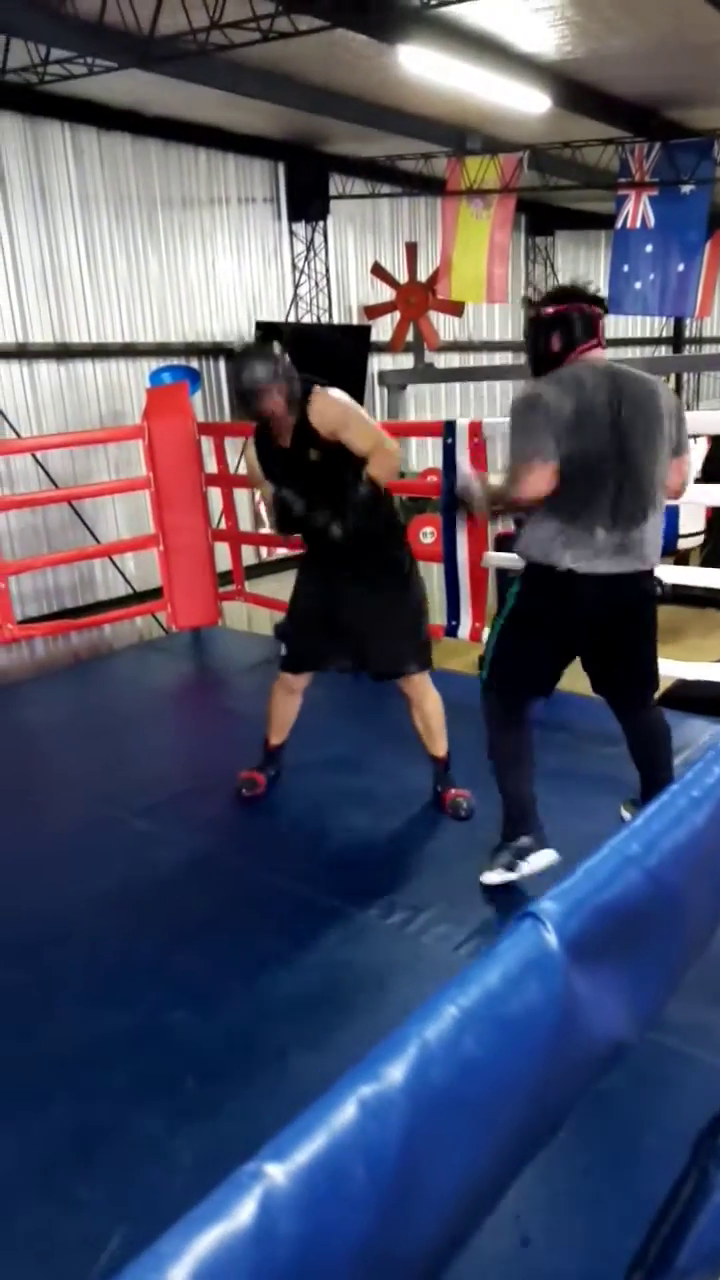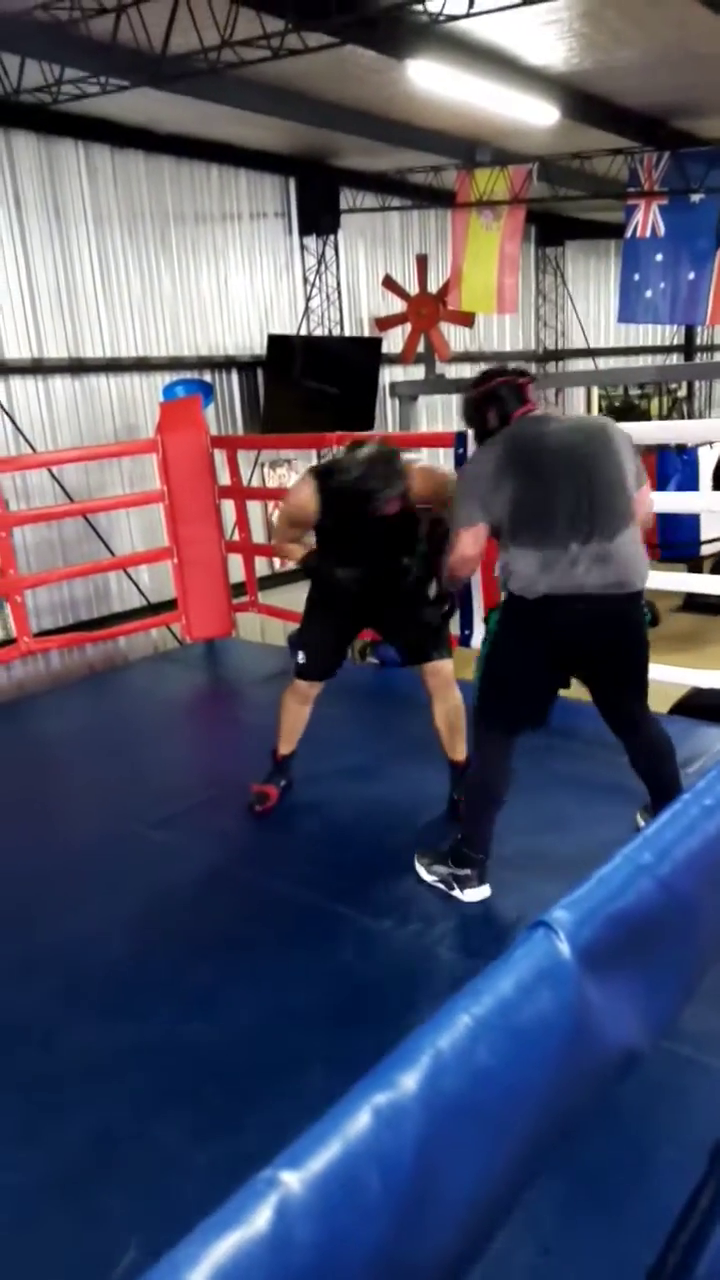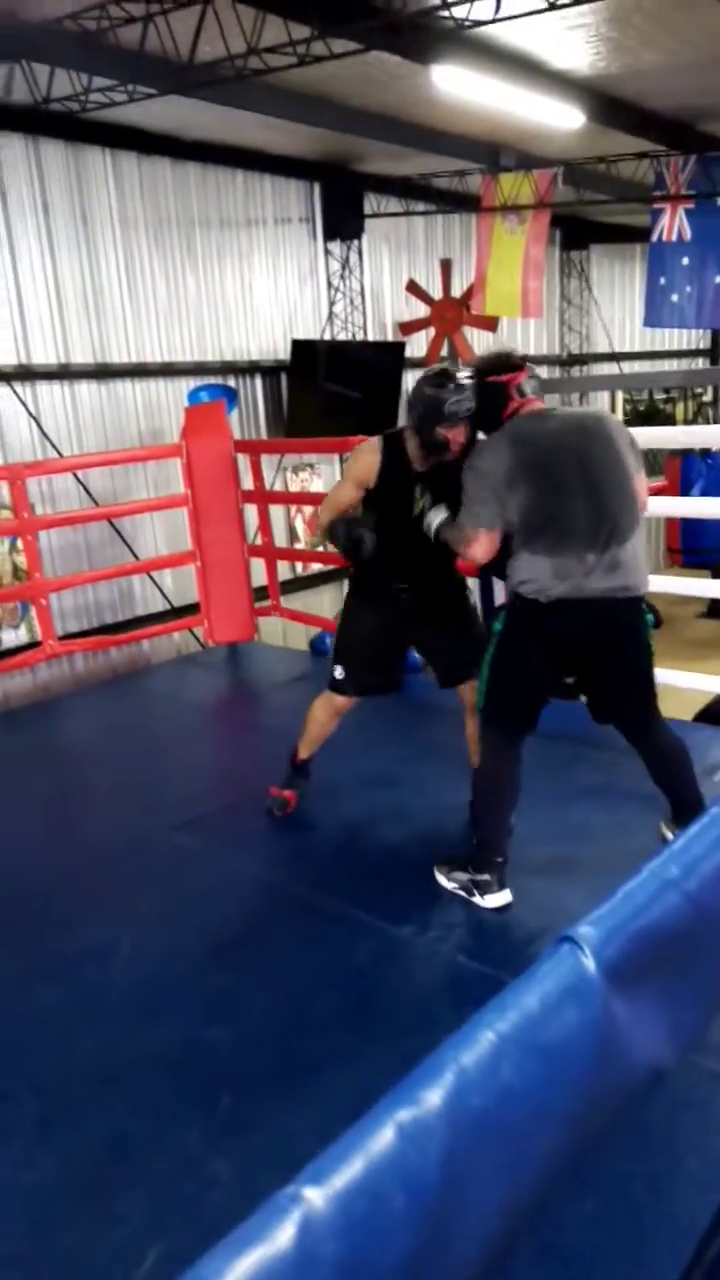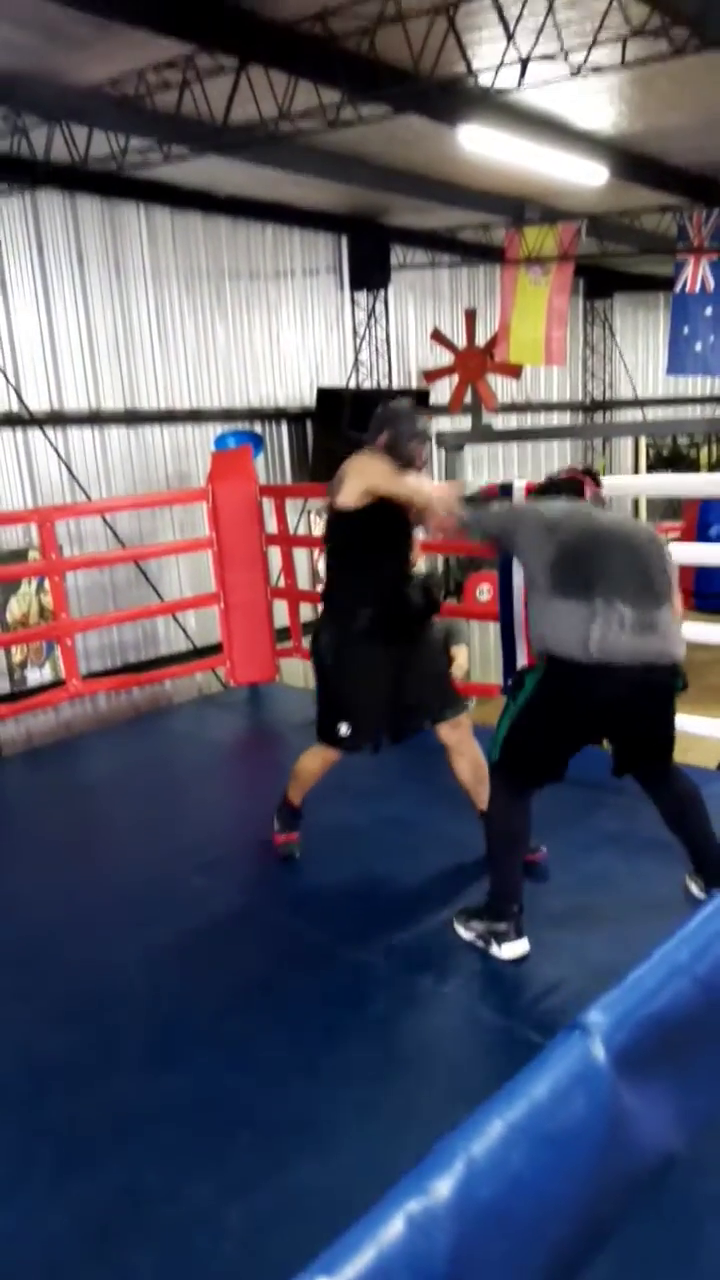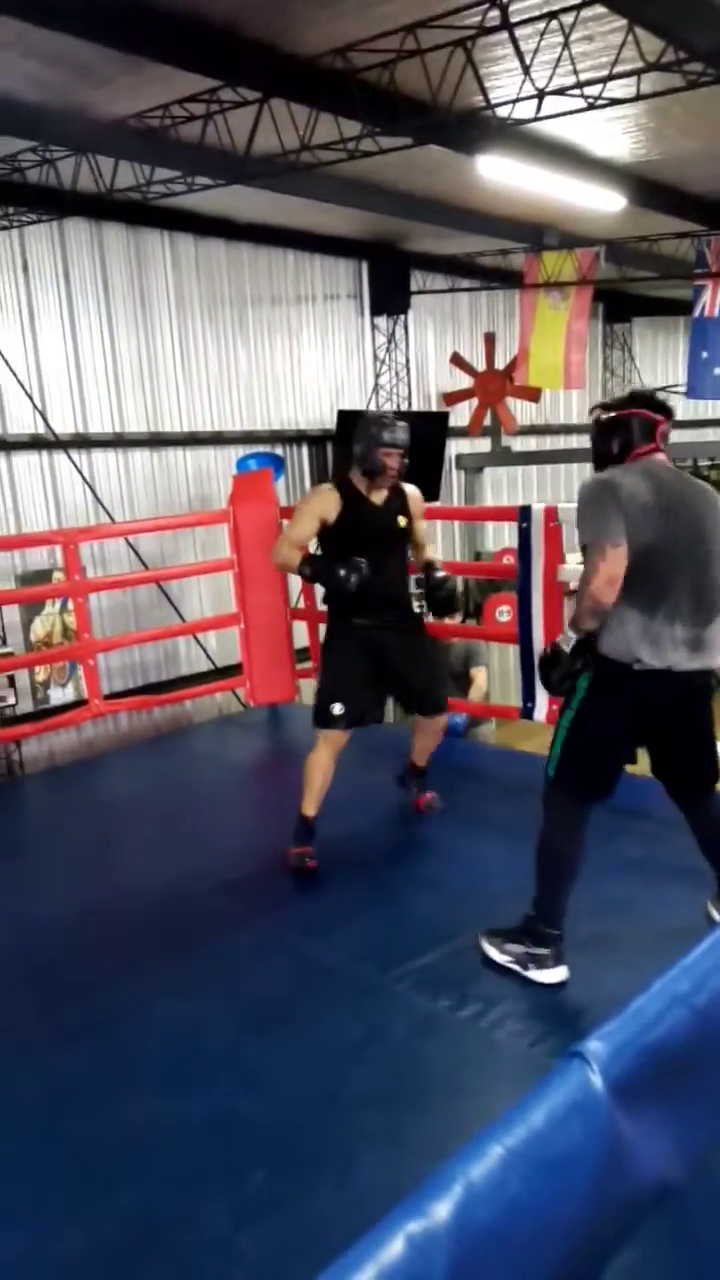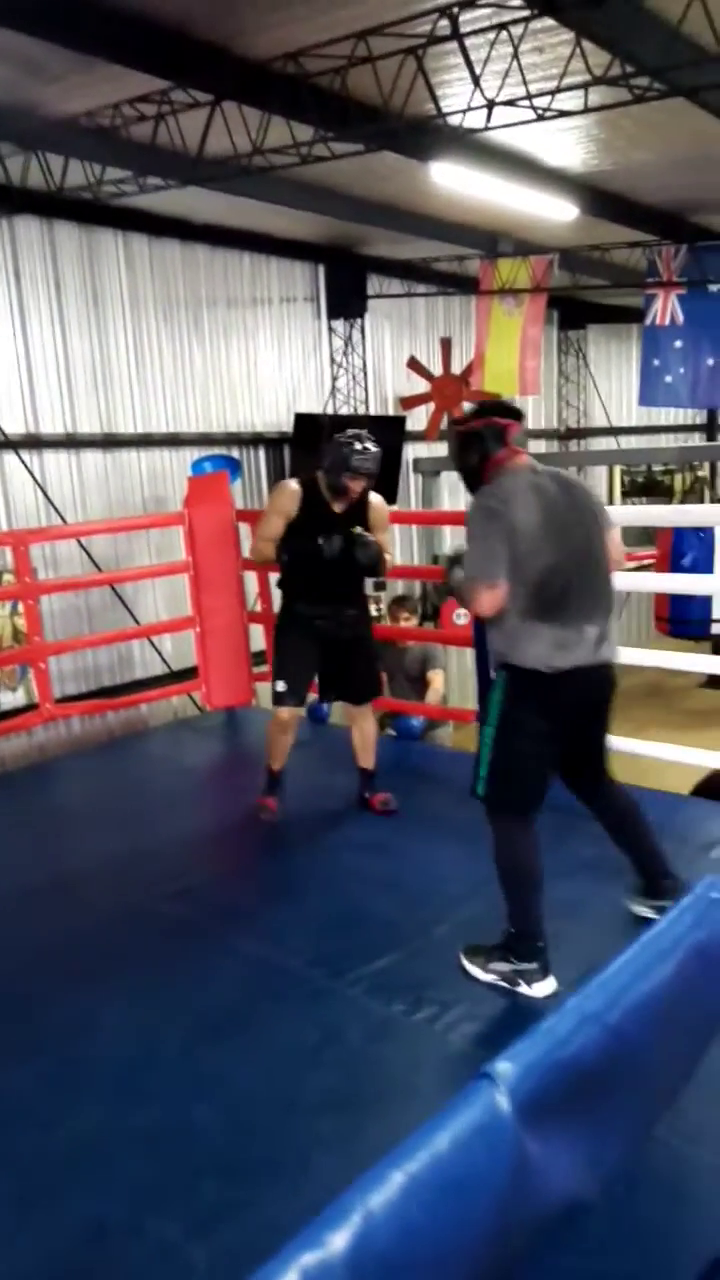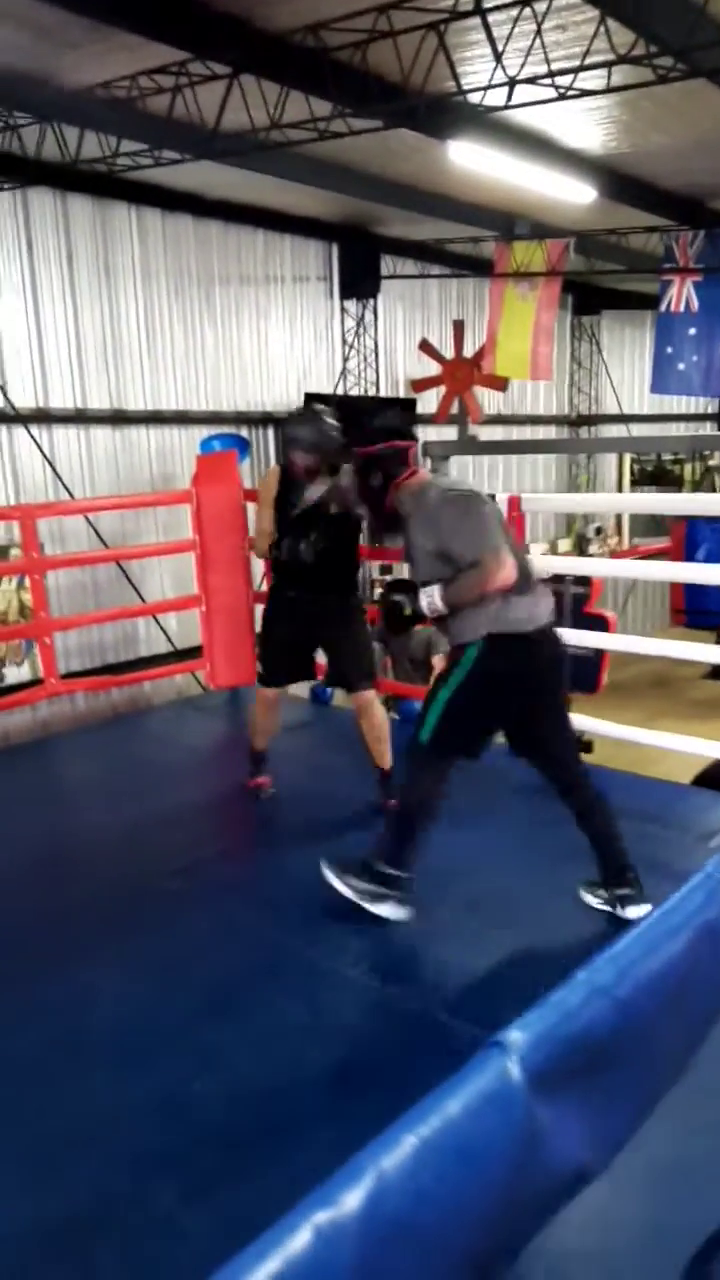
dt=0.4s
person 1, frame 1
left shoulder: (541, 398)
right shoulder: (658, 393)
left elbow: (532, 489)
right elbow: (673, 484)
left wrist: (485, 496)
left hip: (556, 580)
right hip: (632, 579)
left knee: (505, 698)
right knee: (635, 700)
left ankle: (524, 834)
person 1, frame 2
left shoulder: (486, 460)
right shoulder: (606, 432)
left elbow: (464, 555)
right elbow: (641, 514)
left wrist: (450, 587)
left hip: (537, 608)
right hip: (618, 599)
left knee: (494, 732)
right knee: (633, 718)
left ankle: (468, 864)
person 1, frame 3
left shoulder: (488, 457)
right shoulder: (604, 425)
left elbow: (478, 550)
right elbow: (640, 501)
left wrist: (440, 526)
left hip: (542, 609)
right hip: (621, 603)
left knee: (501, 733)
right knee: (643, 721)
left ankle: (486, 869)
right ankle: (696, 826)
person 1, frame 4
left shoulder: (531, 516)
right shoulder: (644, 534)
right elbow: (674, 609)
left hip: (576, 669)
right hip: (658, 670)
left knee: (510, 781)
right knee: (660, 772)
left ankle: (503, 921)
person 1, frame 5
left shoulder: (609, 486)
left elbow: (607, 572)
left wrist: (574, 641)
left hip: (620, 670)
left knee: (566, 797)
left ankle: (543, 940)
person 1, frame 6
left shoulder: (493, 504)
right shoulder: (577, 489)
left elbow: (486, 602)
right elbow: (613, 555)
left wrist: (465, 576)
left hip: (532, 678)
right hip: (595, 666)
left knee: (508, 811)
right knee: (593, 781)
left ankle: (529, 956)
right ankle: (665, 892)
person 1, frame 7
left shoulder: (447, 502)
right shoulder: (424, 500)
left elbow: (500, 571)
left wrist: (435, 599)
left hip: (497, 649)
right hip: (534, 642)
left knee: (426, 756)
right knee: (559, 761)
left ankle: (389, 879)
right ankle: (623, 885)
person 2, frame 1
left shoulder: (324, 406)
right shoulder: (263, 449)
left elbow: (384, 454)
left wrist: (352, 507)
right wrist: (285, 513)
left hip: (383, 565)
right hip: (323, 569)
left knee: (413, 679)
right knee: (293, 674)
left ankle: (444, 779)
right ankle: (269, 762)
person 2, frame 2
left shoulder: (416, 479)
right shoulder: (310, 493)
left elbow: (446, 510)
right elbow: (284, 540)
left wrist: (427, 559)
right wrist: (326, 572)
left hip: (404, 581)
right hip: (339, 583)
left knee: (441, 673)
right knee: (306, 683)
left ankle: (461, 786)
right ankle: (278, 771)
person 2, frame 3
left shoulder: (473, 458)
right shoulder: (375, 453)
right elbow: (329, 518)
right wrist: (346, 530)
left hip: (441, 588)
right hip: (379, 593)
left knee: (474, 691)
right knee: (340, 697)
right ankle: (296, 773)
person 2, frame 4
left shoulder: (396, 494)
right shoulder: (364, 470)
right elbow: (429, 499)
left wrist: (418, 587)
left hip: (401, 629)
right hip: (352, 636)
left knee: (456, 729)
right knee: (334, 746)
right ankle: (287, 816)
person 2, frame 5
left shoulder: (409, 497)
right shoulder: (328, 499)
left elbow: (423, 547)
right elbow: (284, 553)
left wrist: (437, 576)
right wrist: (324, 572)
left hip: (402, 625)
right hip: (350, 632)
left knee: (434, 713)
right knee: (332, 736)
left ankle: (414, 778)
right ankle: (303, 832)
person 2, frame 6
left shoulder: (374, 505)
right shoulder: (291, 494)
left elbow: (384, 563)
right elbow: (259, 549)
left wrist: (372, 556)
right wrist: (302, 552)
left hip: (351, 617)
right hip: (300, 617)
left knee: (361, 705)
right knee: (286, 712)
left ankle: (368, 785)
right ankle: (273, 784)
person 2, frame 7
left shoulder: (347, 479)
right shoulder: (275, 479)
right elbow: (262, 542)
right wrist: (284, 549)
left hip: (340, 602)
right hip: (290, 601)
left knee: (364, 696)
right knee: (267, 692)
left ankle: (388, 782)
right ankle: (258, 763)
